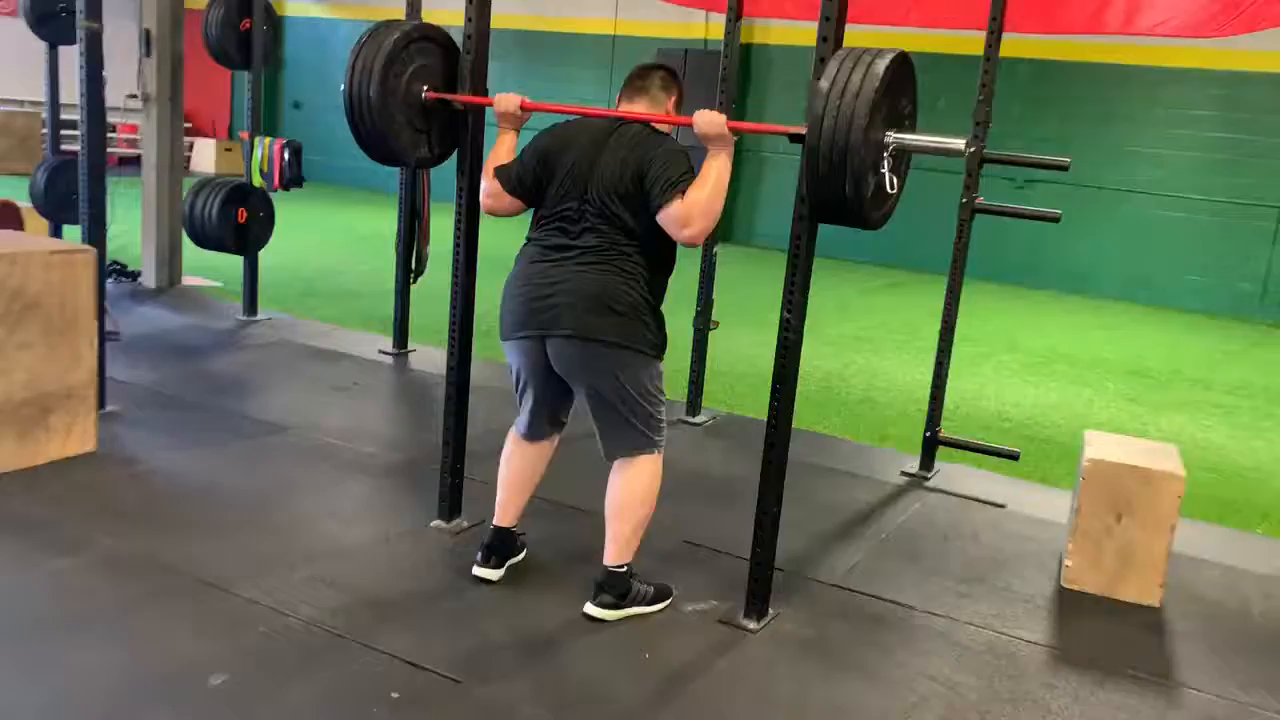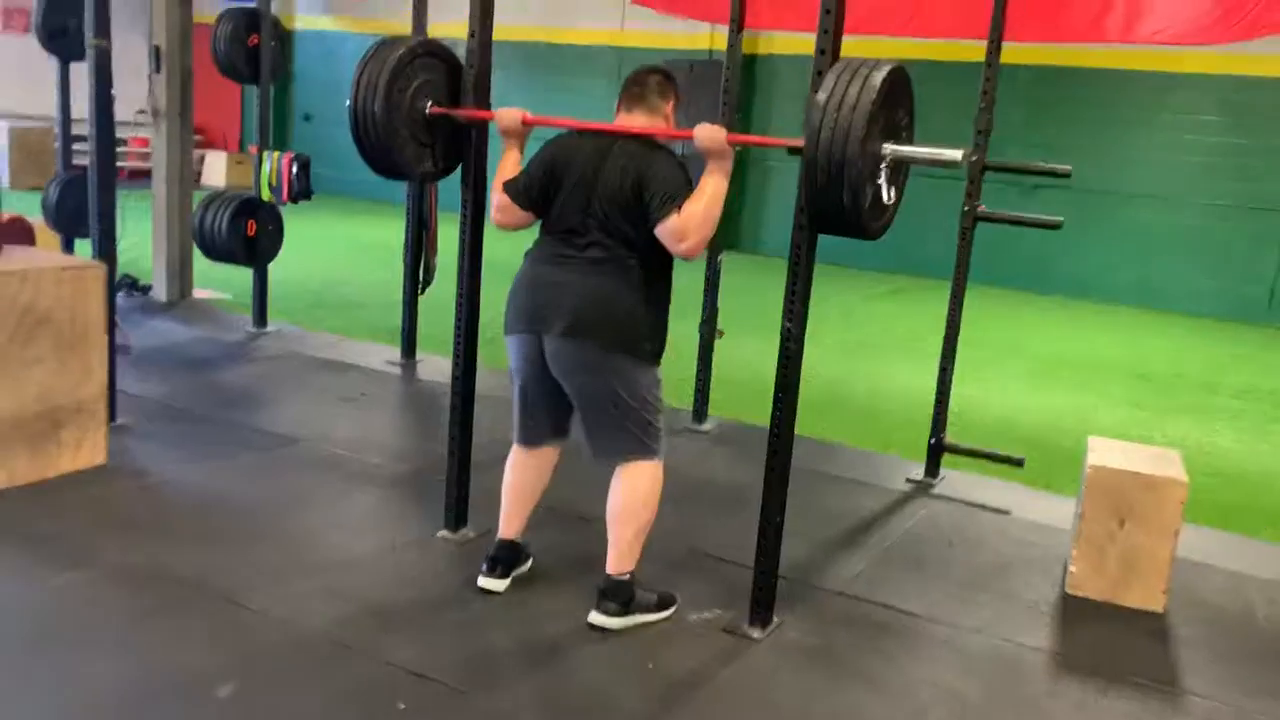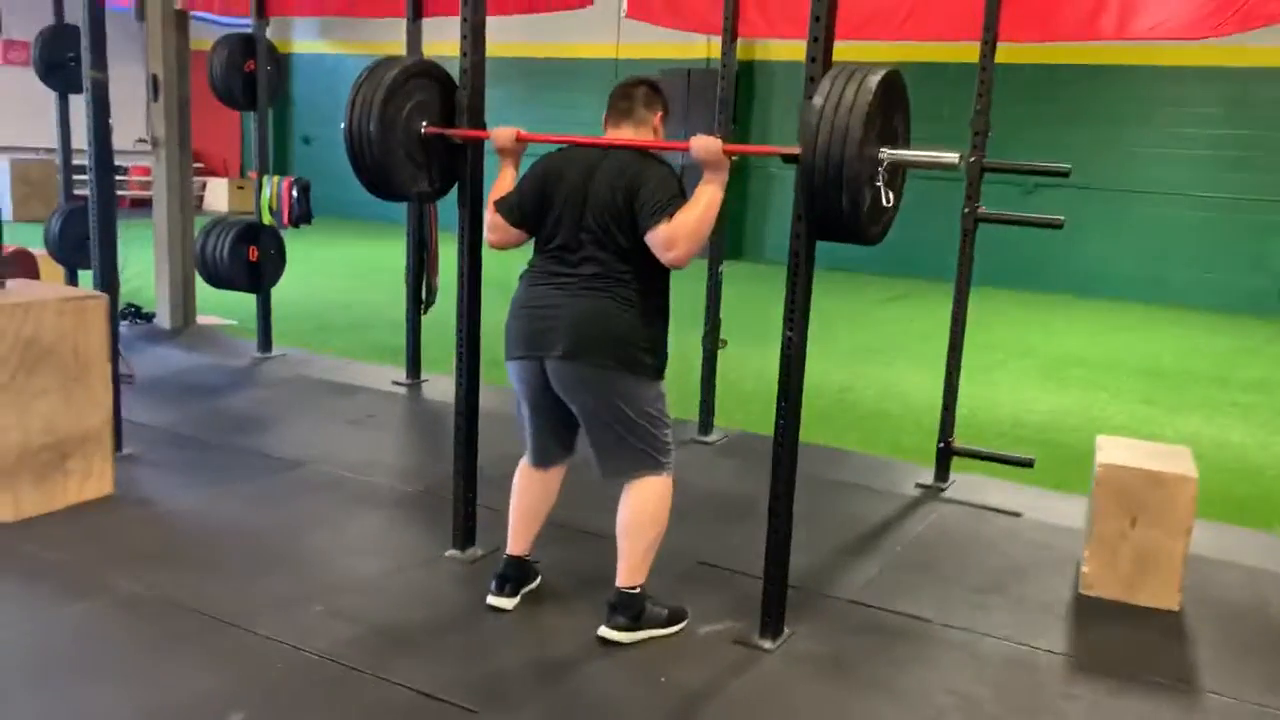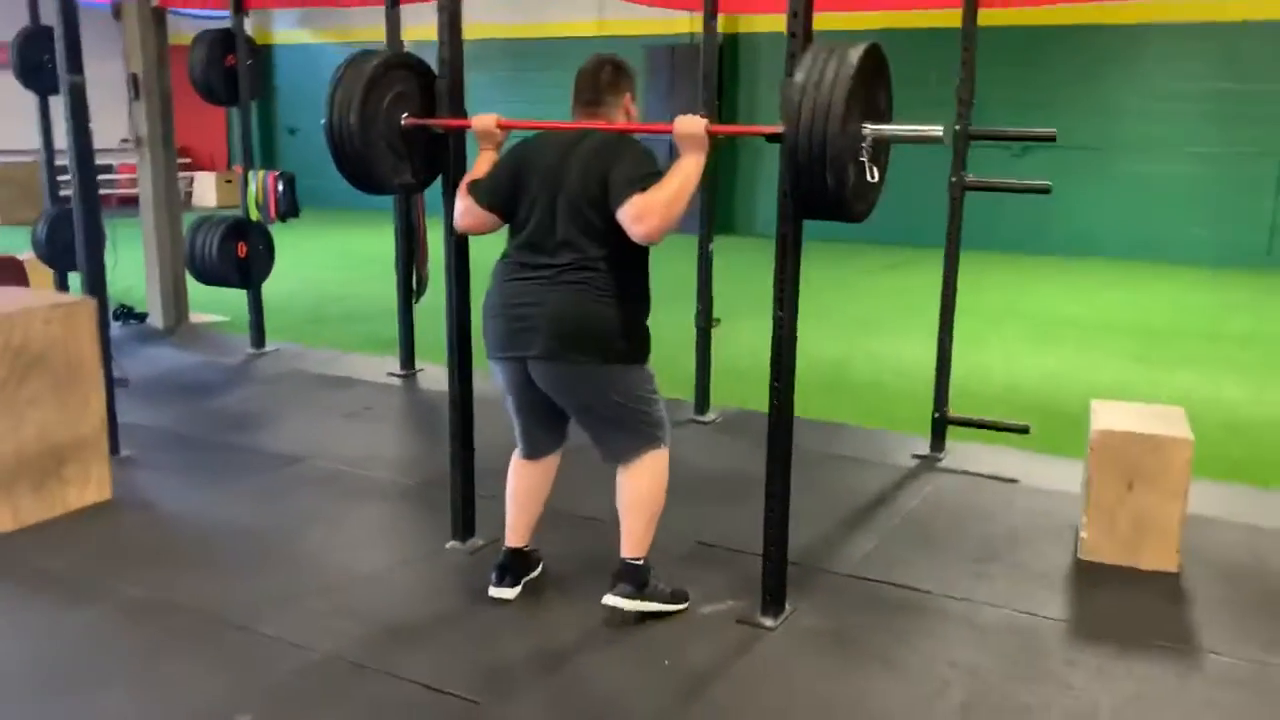
dt=0.3s
person 1, frame 1
left shoulder: (558, 136)
right shoulder: (661, 151)
left elbow: (492, 197)
right elbow: (689, 225)
left wrist: (507, 130)
right wrist: (719, 151)
left hip: (528, 303)
right hip: (606, 318)
left knee: (534, 425)
right knee: (639, 447)
left ankle: (496, 545)
right ankle: (614, 584)
person 1, frame 2
left shoulder: (563, 148)
right shoulder: (659, 164)
left elbow: (503, 212)
right elbow: (686, 239)
left wrist: (512, 144)
right wrist: (717, 166)
left hip: (532, 308)
right hip: (604, 324)
left knee: (535, 436)
right knee: (638, 453)
left ankle: (502, 555)
right ankle: (618, 591)
person 1, frame 3
left shoulder: (553, 165)
right shoulder: (651, 174)
left elbow: (496, 231)
right elbow: (674, 247)
left wrist: (507, 163)
right wrist: (713, 178)
left hip: (531, 327)
right hip: (603, 340)
left knee: (543, 454)
right knee: (648, 468)
left ankle: (511, 573)
right ankle: (628, 605)
person 1, frame 4
left shoulder: (528, 151)
right shoulder: (625, 155)
left elbow: (466, 218)
right elbow: (646, 224)
left wrist: (487, 149)
right wrist: (692, 154)
left hip: (510, 323)
right hip: (586, 332)
left knee: (536, 443)
right knee: (644, 444)
left ankle: (512, 563)
right ankle: (633, 578)
